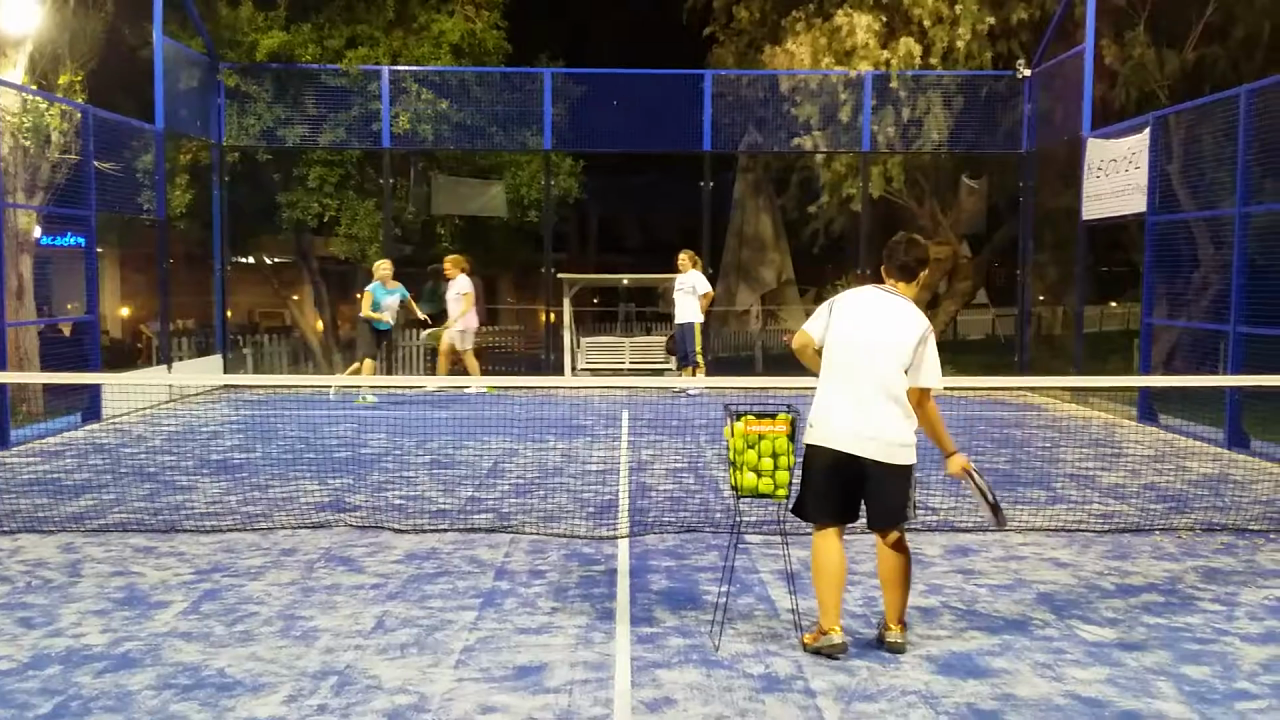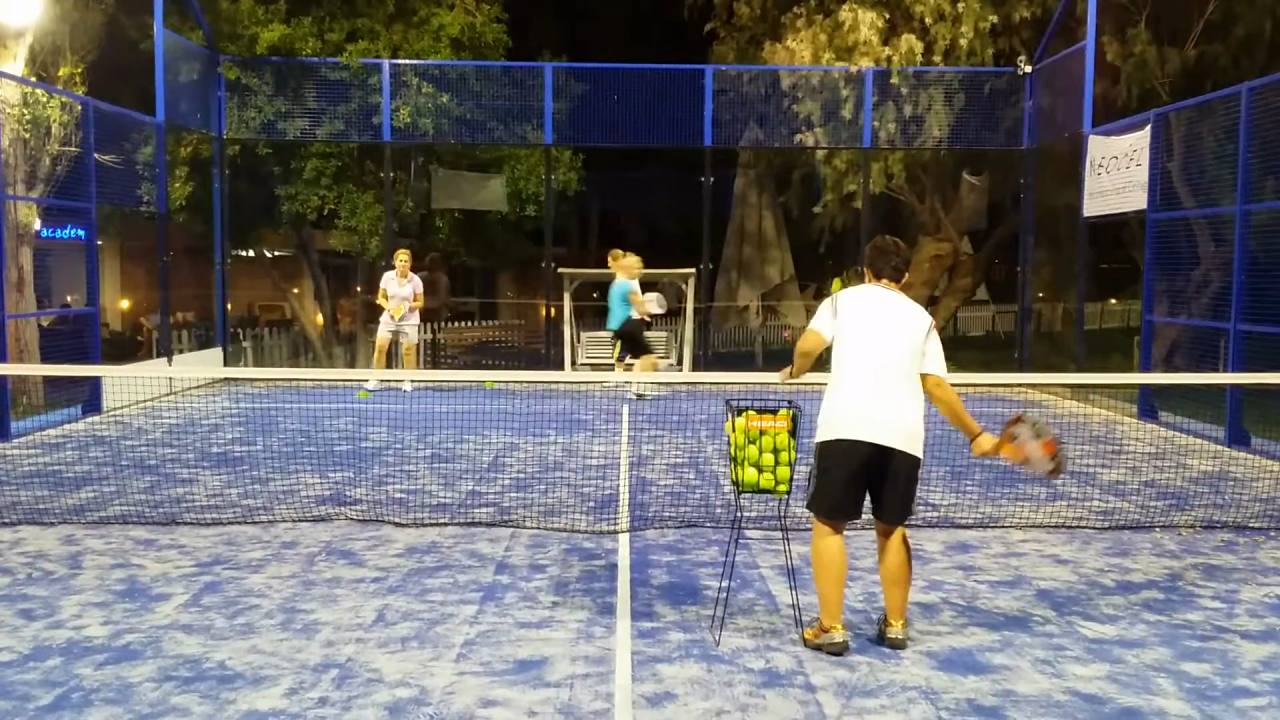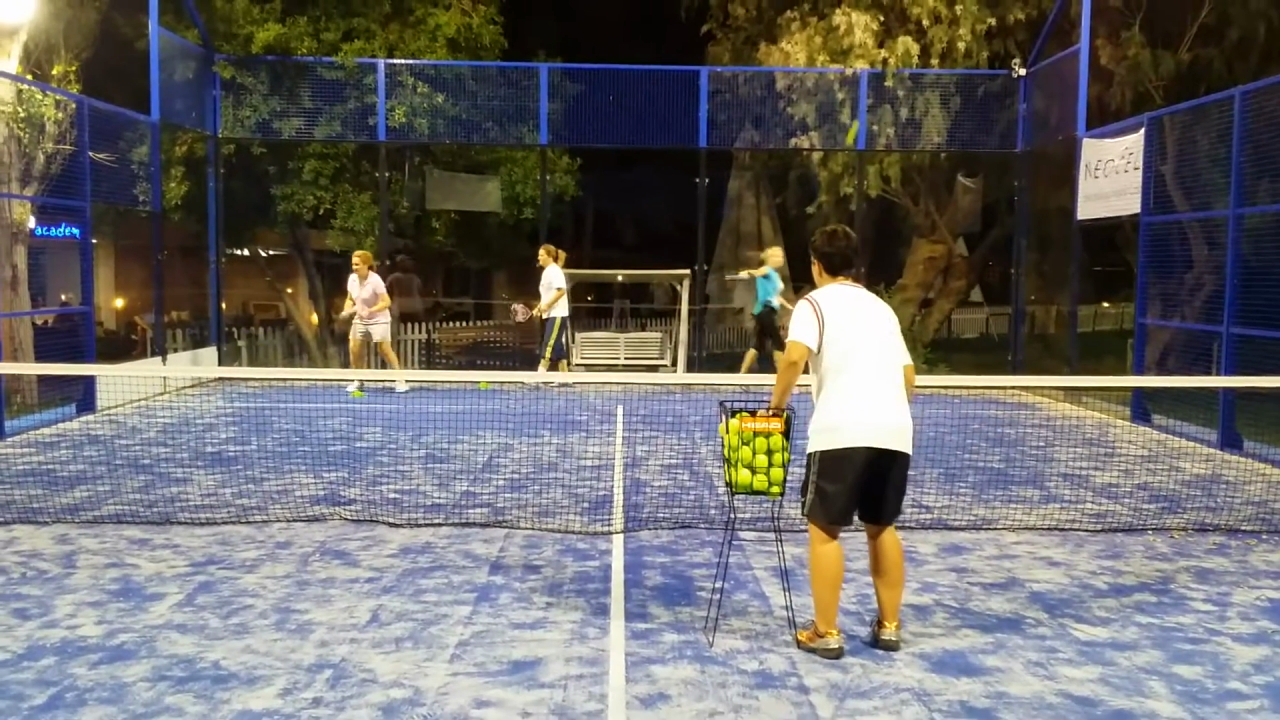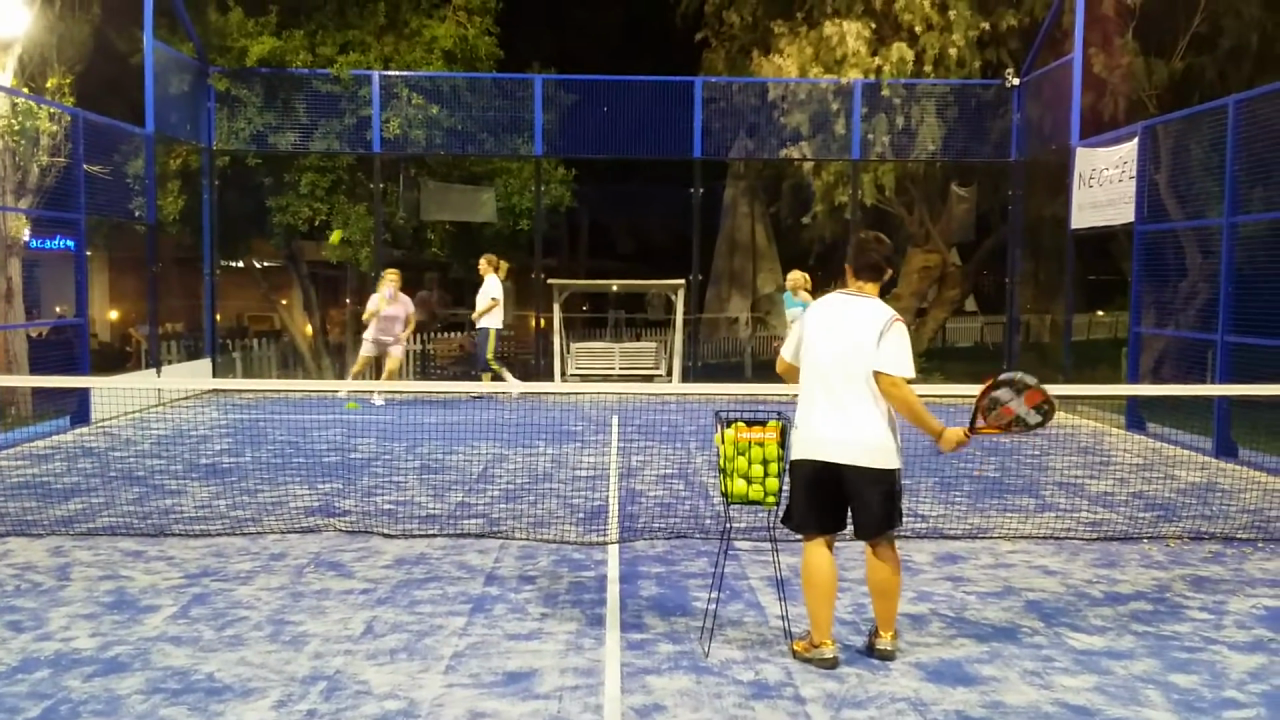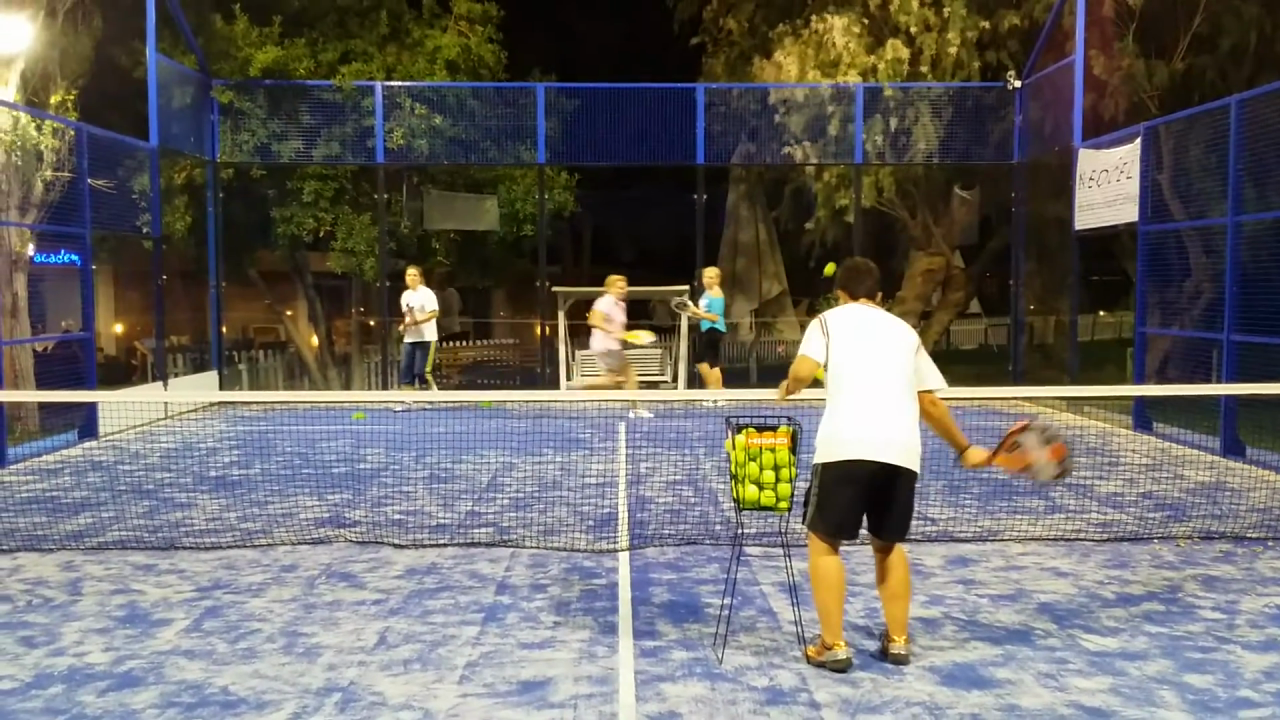
dt=1s
person 1, frame 1
left shoulder: (845, 299)
right shoulder: (919, 324)
left elbow: (801, 343)
right elbow: (920, 399)
right wrist: (949, 452)
left hip: (829, 435)
right hip: (889, 443)
left knee: (827, 530)
right knee: (890, 535)
left ankle: (830, 629)
right ankle: (895, 629)
person 1, frame 2
left shoulder: (844, 299)
right shoulder: (920, 317)
left elbow: (807, 346)
right elbow: (936, 387)
left wrist: (794, 371)
right wrist: (975, 435)
left hip: (848, 427)
right hip: (903, 434)
left knee: (828, 524)
right knee: (891, 527)
left ankle: (831, 629)
right ankle: (896, 625)
person 1, frame 3
left shoulder: (815, 303)
right shoulder: (880, 307)
left elbow: (794, 358)
right elbow: (907, 374)
left wrist: (776, 406)
left hip: (843, 432)
right hip: (894, 432)
left knee: (824, 529)
right knee: (882, 528)
left ankle: (825, 633)
right ankle: (889, 626)
person 1, frame 4
left shoulder: (815, 310)
right shoulder: (887, 320)
left elbow: (785, 369)
right elbow: (891, 388)
right wrist: (939, 432)
left hip: (813, 445)
right hip: (870, 449)
left knee: (817, 540)
right knee: (880, 541)
left ankle: (821, 642)
right ankle: (885, 636)
person 1, frame 5
left shoulder: (830, 318)
right shoulder: (905, 331)
left elbow: (803, 371)
right elbow: (930, 403)
left wrist: (787, 389)
right wrist: (964, 448)
left hip: (849, 446)
right hip: (902, 451)
left knee: (823, 539)
right knee: (888, 544)
left ankle: (832, 646)
right ankle: (897, 640)
